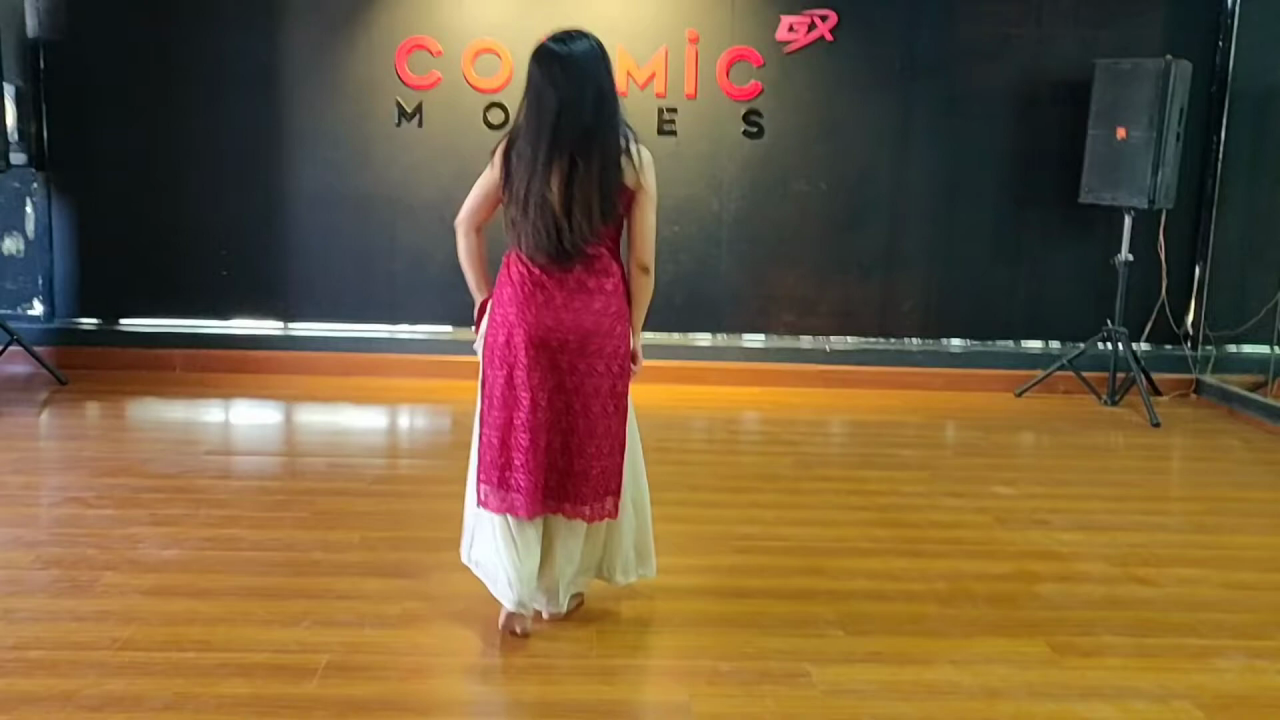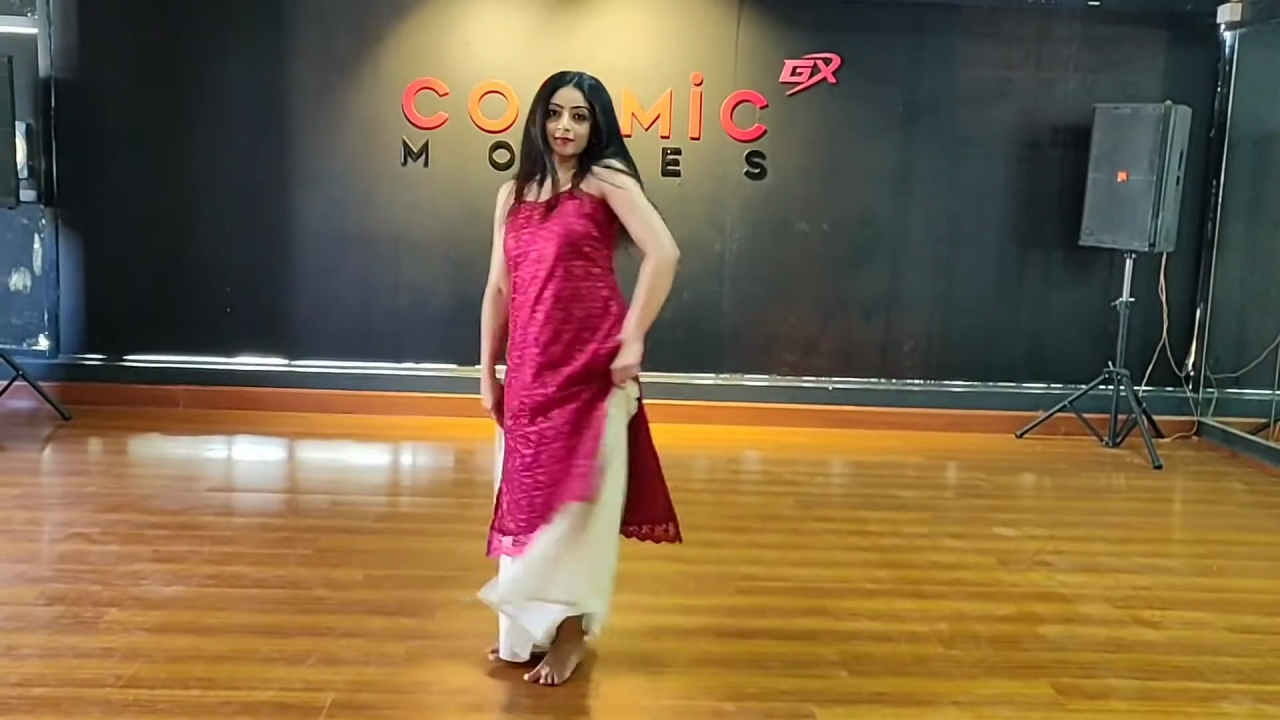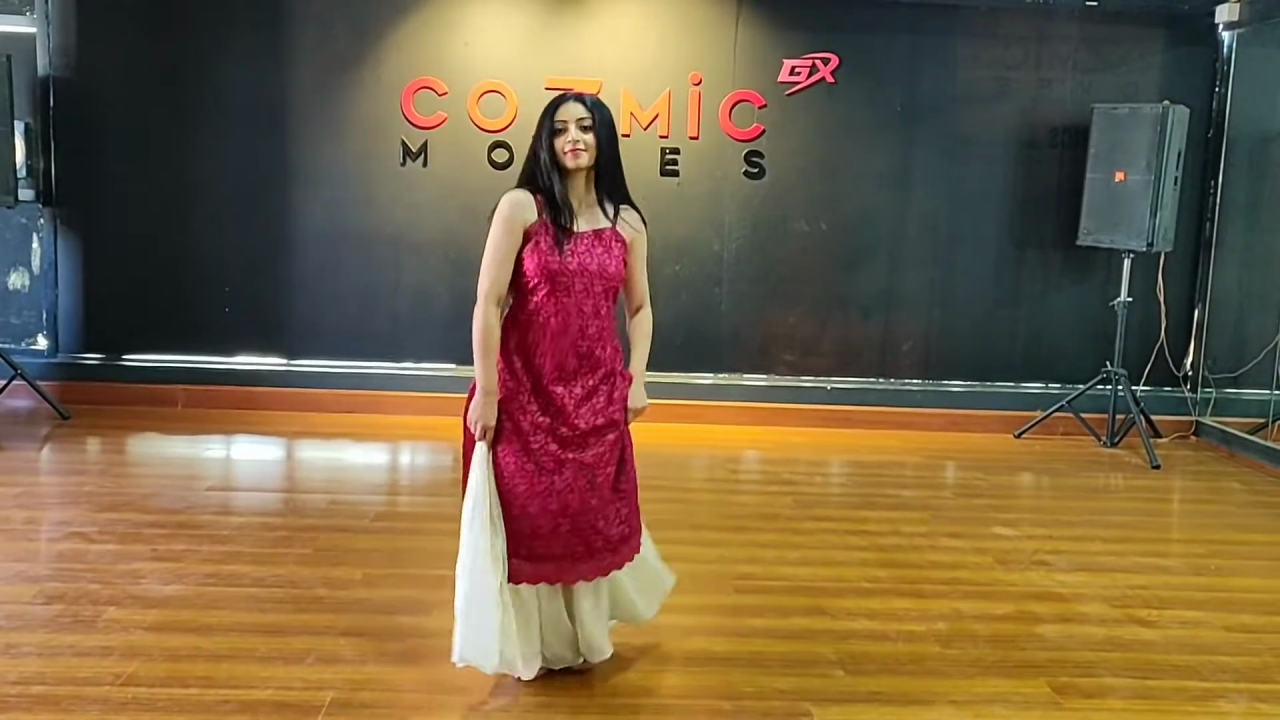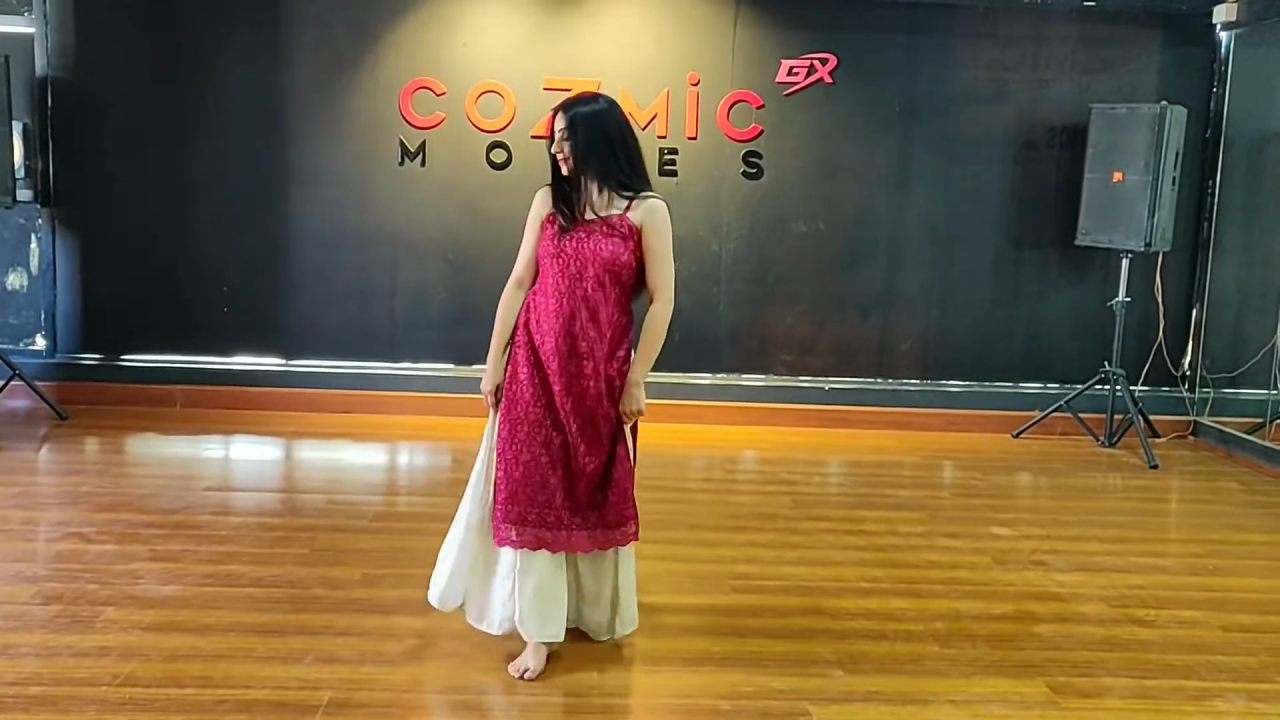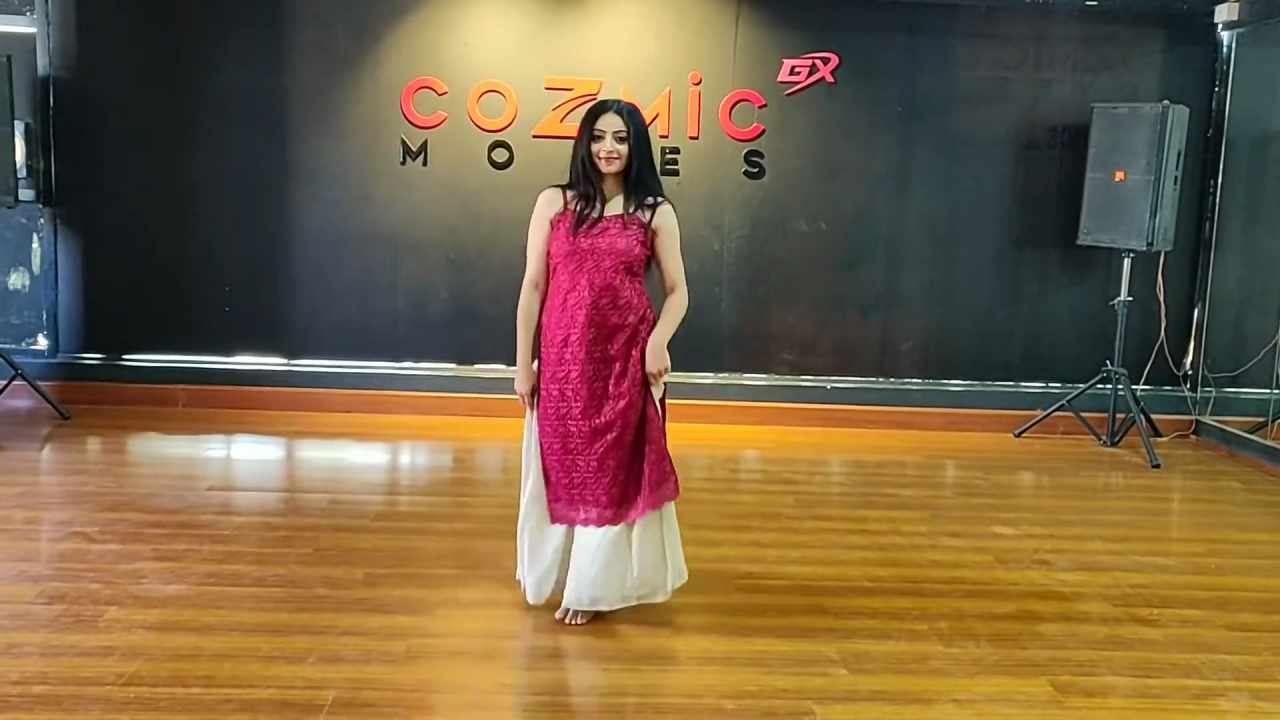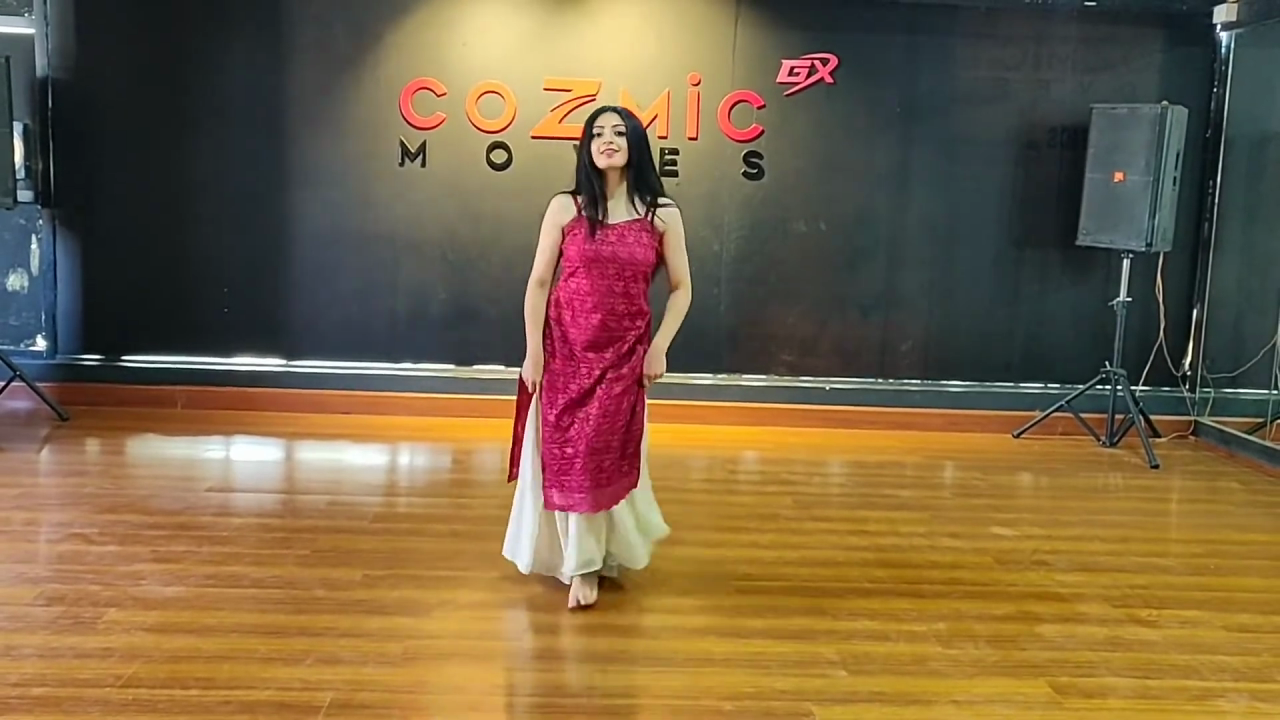
dt=0.7s
person 1, frame 1
left shoulder: (519, 144)
right shoulder: (630, 157)
left elbow: (468, 225)
right elbow: (643, 262)
left wrist: (484, 300)
right wrist: (631, 331)
left hip: (521, 314)
right hip: (597, 322)
left knee: (517, 453)
right knee: (587, 454)
left ankle: (519, 593)
right ankle: (562, 587)
person 1, frame 2
left shoulder: (607, 177)
right shoulder: (513, 193)
left elbow: (664, 251)
right elbow: (499, 287)
left wrist: (633, 338)
right wrist: (488, 367)
left hip: (594, 360)
right hip: (533, 367)
left knee: (580, 493)
right knee: (533, 493)
left ankle: (568, 627)
right ankle: (533, 628)
person 1, frame 3
left shoulder: (626, 222)
right shoulder: (521, 207)
left elbow: (640, 308)
right elbow: (488, 304)
left wrist: (637, 379)
right wrist: (485, 392)
left hip: (599, 395)
right hip: (527, 391)
left knee: (601, 517)
right knee: (531, 519)
left ankle: (587, 634)
right ankle: (540, 644)
person 1, frame 4
left shoulder: (647, 211)
right shoulder: (549, 201)
left elbow: (662, 302)
right elbow: (519, 283)
left wrist: (635, 382)
right wrist: (494, 362)
left hip: (602, 374)
right hip: (536, 366)
left knee: (596, 496)
right knee: (532, 494)
left ankle: (592, 612)
right ankle: (539, 630)
person 1, frame 5
left shoulder: (655, 212)
right shoulder: (554, 203)
left elbow: (676, 291)
right elbow: (532, 285)
left wrist: (658, 342)
right wrist: (524, 361)
left hip: (626, 359)
right hip: (563, 356)
left knee: (615, 471)
right knee: (563, 468)
left ankle: (591, 587)
right ankle: (564, 573)
person 1, frame 6
left shoulder: (662, 213)
right shoulder: (565, 208)
left elbow: (681, 288)
right elbow: (538, 283)
left wrist: (659, 346)
right wrist: (533, 354)
left hip: (624, 355)
right hip: (566, 350)
left knee: (603, 458)
right knee: (562, 457)
left ankle: (587, 564)
right ankle: (574, 558)
